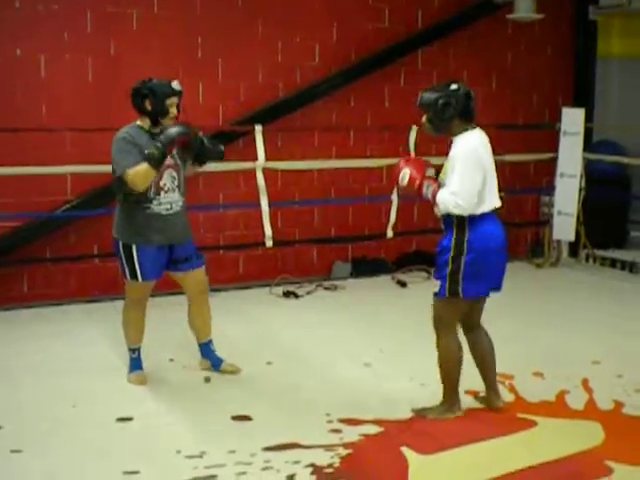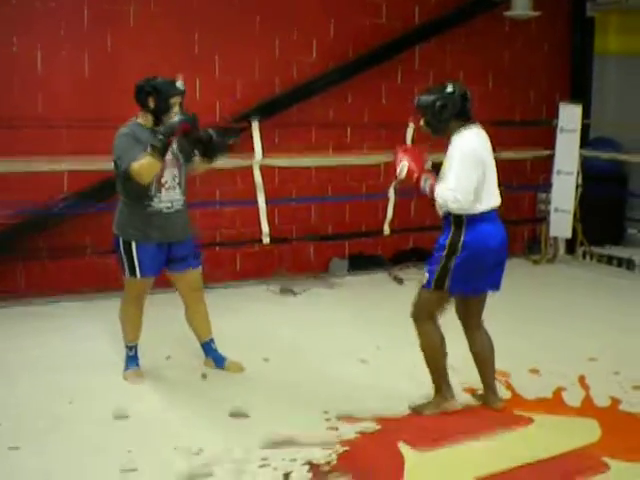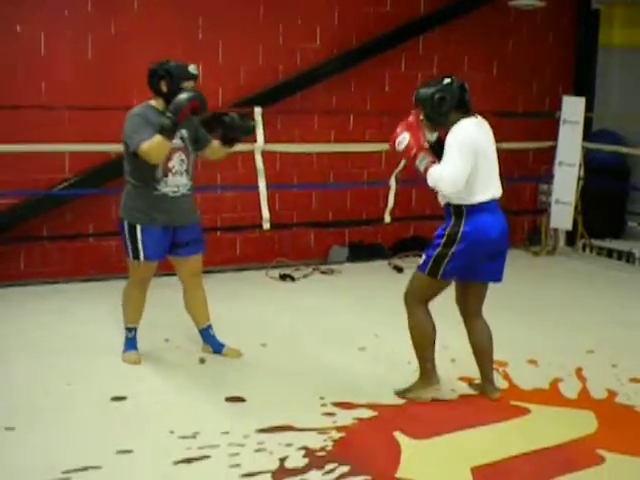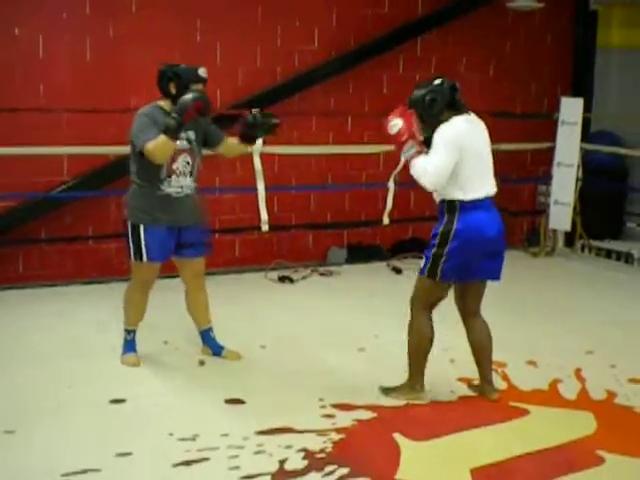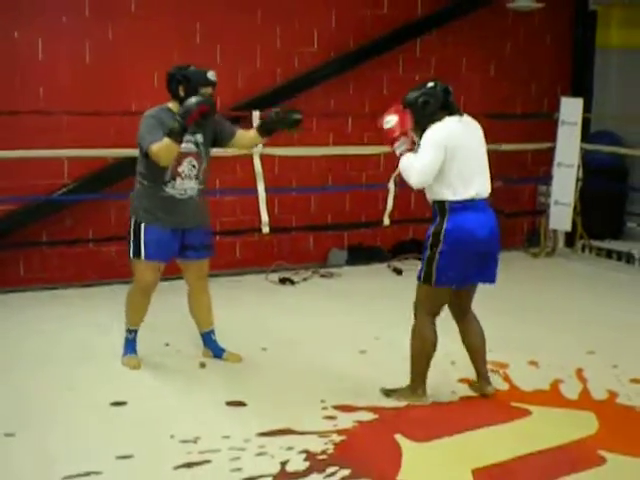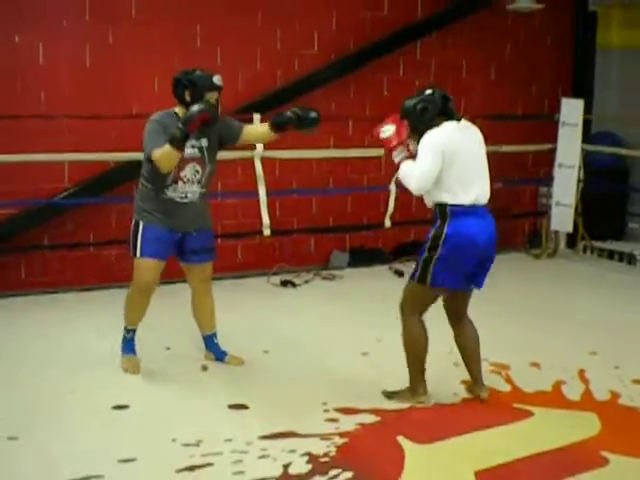
dt=0.1s
person 1, frame 1
left shoulder: (467, 147)
right shoulder: (473, 139)
left elbow: (460, 202)
left wrist: (424, 186)
right wrist: (432, 177)
left hip: (468, 238)
right hip: (486, 233)
left knee: (444, 325)
right knee: (470, 322)
left ankle: (450, 404)
right ankle: (492, 394)
person 1, frame 2
left shoulder: (464, 144)
right shoulder: (474, 135)
left elbow: (455, 198)
left wrist: (421, 177)
right wrist: (428, 173)
left hip: (467, 236)
right hip: (490, 232)
left knee: (422, 313)
right knee: (472, 321)
left ankle: (444, 395)
right ankle: (491, 393)
person 1, frame 3
left shoulder: (463, 134)
right shoulder: (477, 125)
left elbow: (449, 184)
left wrist: (419, 154)
right wrist: (429, 143)
left hip: (467, 227)
right hip: (491, 223)
left knee: (414, 298)
right knee: (471, 311)
left ankle: (428, 380)
right ankle: (488, 383)
person 1, frame 4
left shoulder: (449, 132)
right shoulder: (475, 124)
left elbow: (431, 178)
left wrist: (408, 145)
right wrist: (421, 138)
left hip: (462, 225)
right hip: (490, 221)
left knee: (421, 305)
right knee: (470, 310)
left ankle: (415, 384)
right ankle: (487, 383)
person 1, frame 5
left shoulder: (439, 132)
right shoulder: (470, 126)
left elbow: (417, 177)
left wrist: (400, 142)
right wrist: (414, 137)
left hip: (454, 225)
right hip: (484, 222)
left knee: (424, 313)
right knee: (462, 309)
left ankle: (416, 388)
right ankle: (483, 380)
person 1, frame 6
left shoulder: (437, 137)
right shoulder: (471, 131)
left elbow: (418, 184)
left wrist: (399, 151)
right wrist: (412, 144)
left hip: (455, 230)
right hip: (484, 227)
left knee: (410, 310)
right knee: (457, 313)
left ankle: (418, 388)
right ankle: (479, 385)
person 2, frame 1
left shoulder: (172, 133)
right shoulder: (127, 138)
left elbow: (183, 171)
right elbow: (137, 181)
left wrist: (201, 155)
right wrist: (161, 148)
left hip: (177, 232)
right hip: (140, 235)
left knee: (199, 288)
right knee: (137, 298)
left ankle: (208, 355)
right ankle: (135, 361)
person 2, frame 2
left shoulder: (174, 132)
right shoulder: (128, 134)
left elbow: (194, 165)
right elbow: (144, 174)
left wrist: (211, 148)
right wrist: (163, 140)
left hip: (178, 229)
right hip: (139, 232)
left knee: (193, 289)
right knee: (136, 294)
left ankle: (212, 353)
right ankle: (131, 357)
person 2, frame 3
left shoulder: (187, 119)
right shoulder: (139, 116)
left elbow: (211, 152)
right elbow: (153, 154)
left wrist: (230, 135)
right wrist: (172, 119)
left hip: (184, 215)
right hip: (145, 216)
left knee: (193, 276)
right knee: (140, 278)
left ankle: (210, 340)
right ankle: (130, 340)
person 2, frame 4
left shoulder: (197, 120)
right shoulder: (147, 117)
left elbow: (228, 147)
right elbow: (156, 154)
left wrist: (251, 131)
right wrist: (176, 120)
left hip: (188, 215)
right hip: (149, 216)
left knee: (195, 277)
right knee: (143, 281)
left ankle: (209, 342)
right ankle: (129, 341)
person 2, frame 5
left shoulder: (208, 121)
right shoulder: (154, 118)
left elbow: (243, 139)
right elbow: (161, 156)
left wrist: (270, 126)
right wrist: (182, 122)
left hip: (192, 217)
right hip: (154, 216)
left knee: (198, 279)
right knee: (145, 282)
left ankle: (210, 344)
right ankle: (130, 342)
person 2, frame 6
left shoulder: (216, 124)
right shoulder: (159, 123)
left elbow: (254, 133)
right elbow: (162, 163)
left wrist: (286, 121)
right wrist: (184, 130)
left hip: (194, 220)
right hip: (154, 217)
left knee: (202, 282)
right knee: (144, 282)
left ankle: (212, 347)
right ankle: (129, 343)
